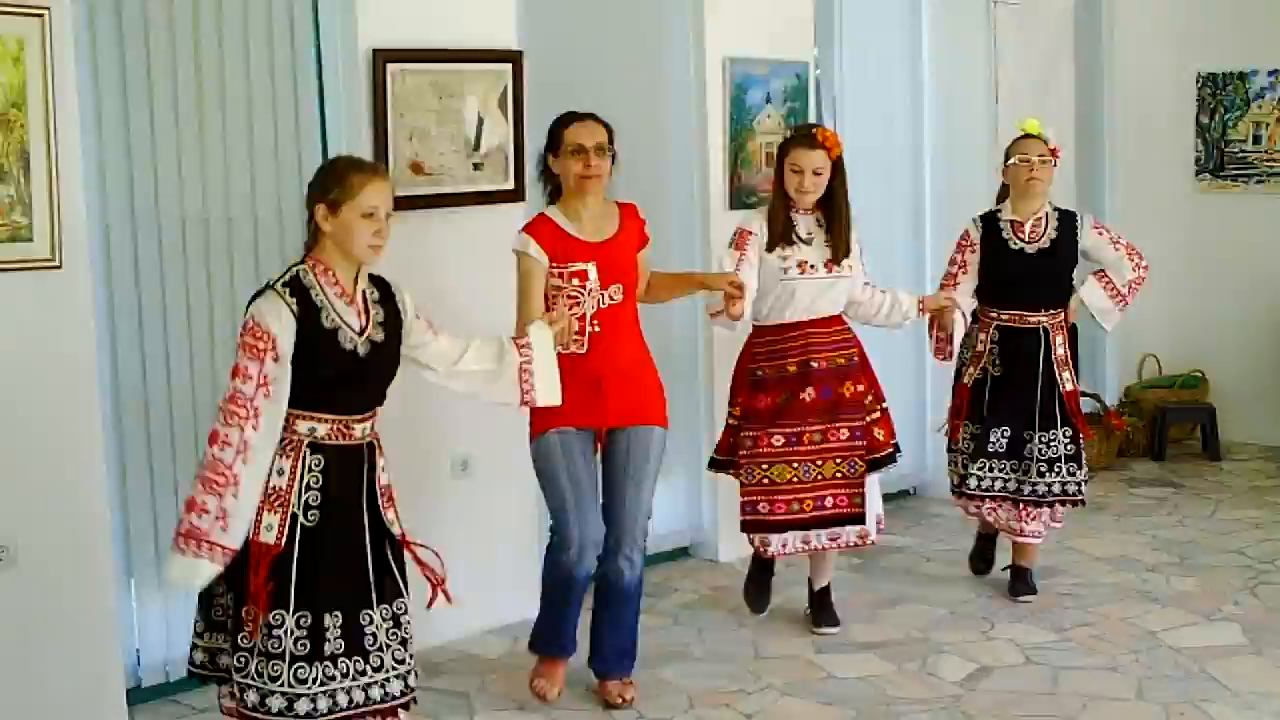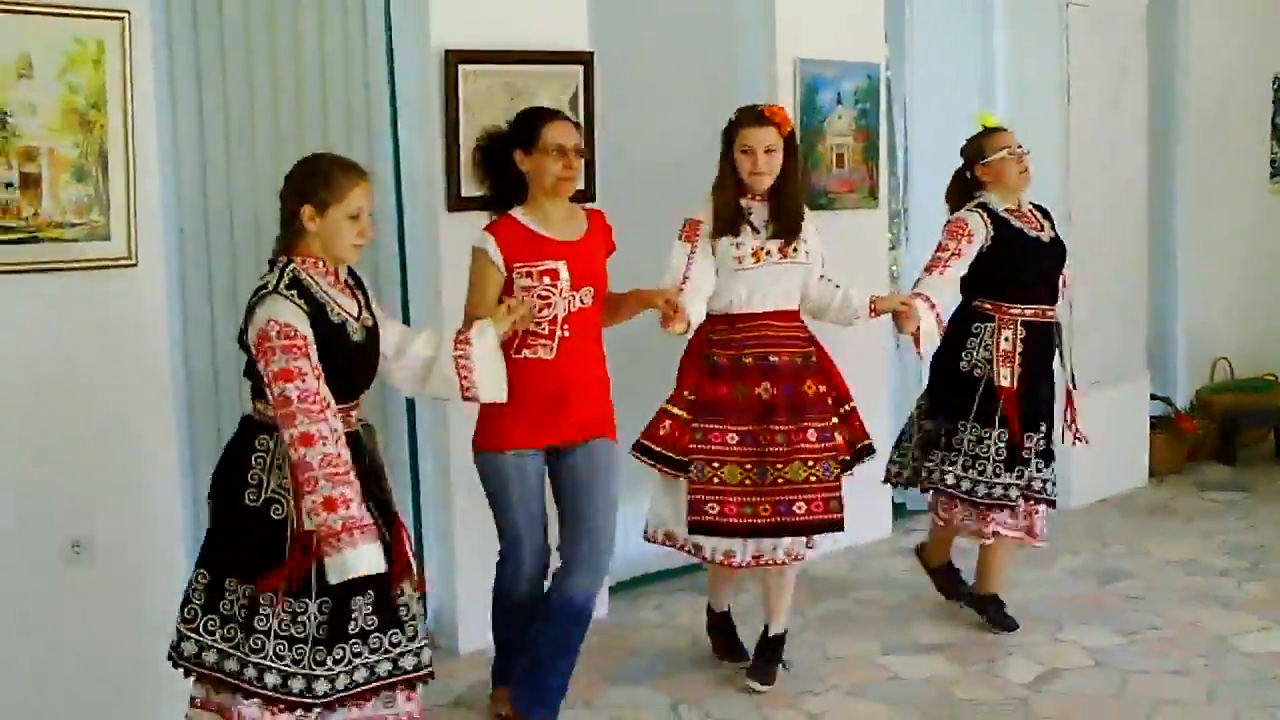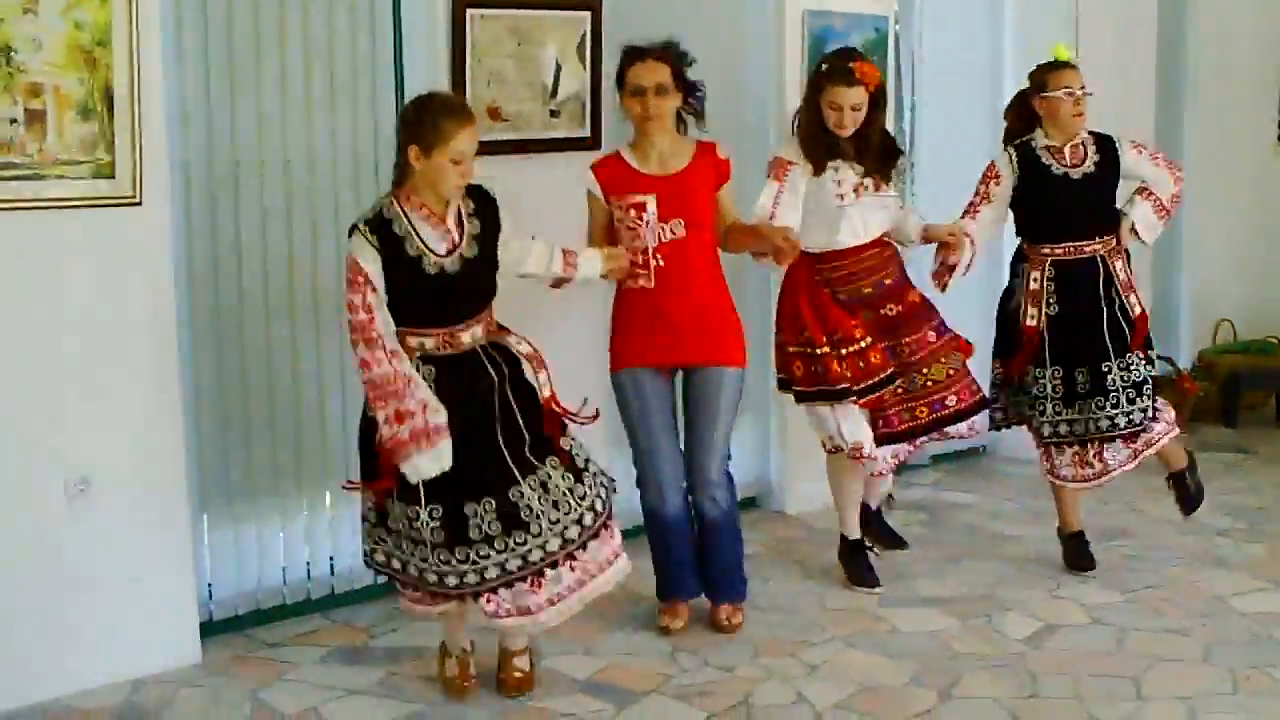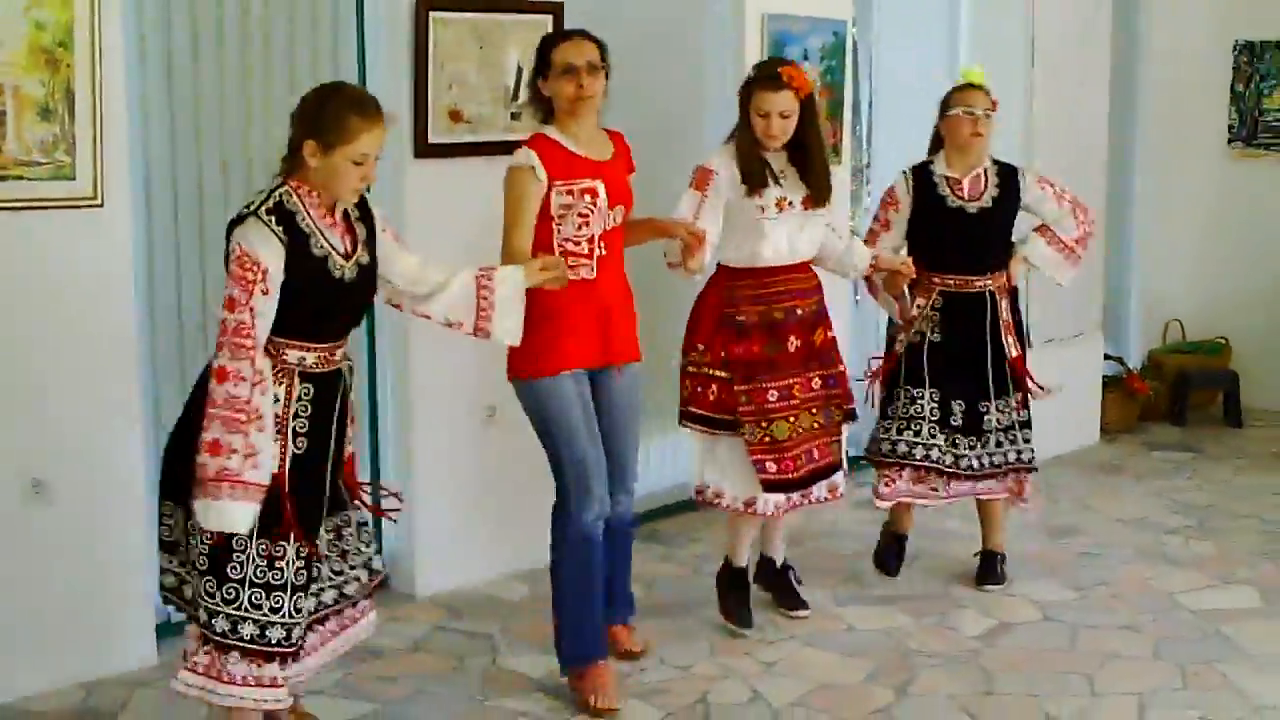
dt=1s
person 1, frame 1
left shoulder: (631, 221)
right shoulder: (538, 238)
right elbow: (529, 326)
left wrist: (704, 280)
left hip: (635, 396)
right hip: (564, 403)
left knee: (626, 541)
right knee: (578, 537)
left ankle: (613, 662)
right ankle: (553, 646)
person 1, frame 2
left shoulder: (597, 227)
right shoulder: (500, 239)
right elbow: (475, 328)
left wrist: (646, 298)
right wrist: (504, 326)
left hip: (587, 414)
right hip: (512, 419)
left knee: (593, 554)
right knee: (524, 559)
person 1, frame 3
left shoulder: (712, 161)
right shoulder: (606, 175)
right elbow: (597, 253)
left wrist: (768, 235)
left hip: (712, 337)
right hip: (639, 344)
left knee: (707, 475)
right knee: (660, 480)
left ankle: (725, 589)
right ankle: (678, 590)
person 1, frame 4
left shoulder: (617, 149)
right shoulder: (534, 160)
right elbow: (516, 261)
left wrist: (662, 228)
left hip: (615, 336)
right hip: (551, 344)
left knee: (619, 482)
right knee: (586, 488)
left ankle: (609, 609)
right ankle: (582, 658)
person 2, frame 1
left shoulder: (387, 299)
right shoulder: (281, 306)
left elbow: (452, 360)
right elbow: (244, 421)
left wrist: (540, 339)
right wrist: (209, 528)
left hip: (359, 486)
right hip: (290, 490)
left knee: (359, 640)
right knee: (283, 648)
person 2, frame 2
left shoulder: (349, 287)
right shoulder: (282, 307)
left elbow: (404, 356)
right elbow: (306, 426)
left wrist: (489, 331)
right wrist: (341, 527)
left hip: (348, 464)
right hip: (279, 479)
left knee: (366, 616)
right knee: (267, 634)
person 2, frame 3
left shoulder: (482, 208)
right shoulder: (374, 239)
left elbow: (519, 255)
right elbow: (373, 347)
left wrist: (594, 260)
right wrist: (417, 426)
left hip: (496, 377)
right hip: (422, 391)
left knee: (525, 507)
right knee: (443, 529)
left ankle: (515, 640)
right ankle: (457, 643)
person 2, frame 4
left shoulder: (355, 221)
right shoulder: (265, 231)
left elbow: (419, 284)
right elbow: (240, 357)
left wrist: (519, 279)
right wrist: (234, 471)
left hip: (315, 404)
right hip: (263, 414)
left knee: (313, 560)
right knee: (255, 582)
person 3, frame 1
left shoulder: (838, 229)
right shoulder: (757, 229)
left elbow: (859, 297)
right elbow: (736, 293)
left wrist: (920, 304)
right wrist: (729, 309)
left hip: (836, 359)
right hip: (775, 362)
left knee: (839, 477)
right knee: (778, 486)
left ankle: (820, 590)
right ankle: (765, 552)
person 3, frame 2
left shoulder: (797, 219)
right shoulder: (707, 220)
right elbow: (689, 289)
left wrist: (874, 304)
right wrist: (678, 315)
left hip: (791, 360)
right hip: (726, 359)
left knee: (796, 502)
right knee: (723, 498)
left ankle: (773, 637)
right ankle: (721, 612)
person 3, frame 3
left shoulder: (875, 149)
right shoulder: (794, 157)
right elbow: (774, 222)
left wrist: (928, 232)
left hip: (882, 279)
right hip: (826, 287)
left knee: (905, 399)
right knee: (855, 412)
left ankle: (870, 507)
right ankle: (853, 541)
person 3, frame 4
left shoulder: (807, 167)
right shoulder: (724, 167)
left wrist: (875, 259)
right wrist: (689, 253)
left hip: (801, 307)
right hip: (739, 311)
left knee: (798, 440)
right knee: (756, 444)
left ankle: (773, 559)
right ankle: (735, 571)
person 4, frame 1
left shoulder: (1076, 226)
right shoulder: (980, 229)
left elbow: (1133, 267)
right elbow: (955, 291)
left wrist: (1080, 303)
right wrist: (945, 329)
left hip: (1047, 354)
right hip: (989, 352)
left knee: (1041, 459)
right knee: (983, 451)
left ankle: (1023, 563)
right ankle: (989, 525)
person 4, frame 2
left shoulder: (1042, 217)
right shoulder: (972, 222)
right elbow: (941, 274)
left wrist: (1043, 309)
right wrist: (917, 314)
left hip: (1034, 351)
right hip: (985, 351)
left knee: (1020, 469)
right knee: (978, 464)
left ankle: (987, 586)
right ankle: (937, 552)
person 4, frame 3
left shoulder: (1112, 151)
right shoulder: (1013, 161)
left elbow: (1170, 177)
right elbow: (979, 220)
left wrist: (1133, 223)
right wrist: (955, 252)
left hip: (1106, 286)
right hip: (1045, 293)
left knee: (1126, 389)
right knee: (1056, 406)
left ankle: (1178, 461)
right ankle: (1071, 528)
person 4, frame 4
left shoulder: (1013, 179)
right shoulder: (913, 184)
left elbow: (1076, 220)
right elbow: (876, 250)
left wrist: (1024, 260)
right wrist: (901, 297)
left hip: (991, 321)
right hip: (930, 322)
left knee: (994, 430)
right knee: (916, 431)
left ankle: (992, 546)
right ankle: (898, 524)
